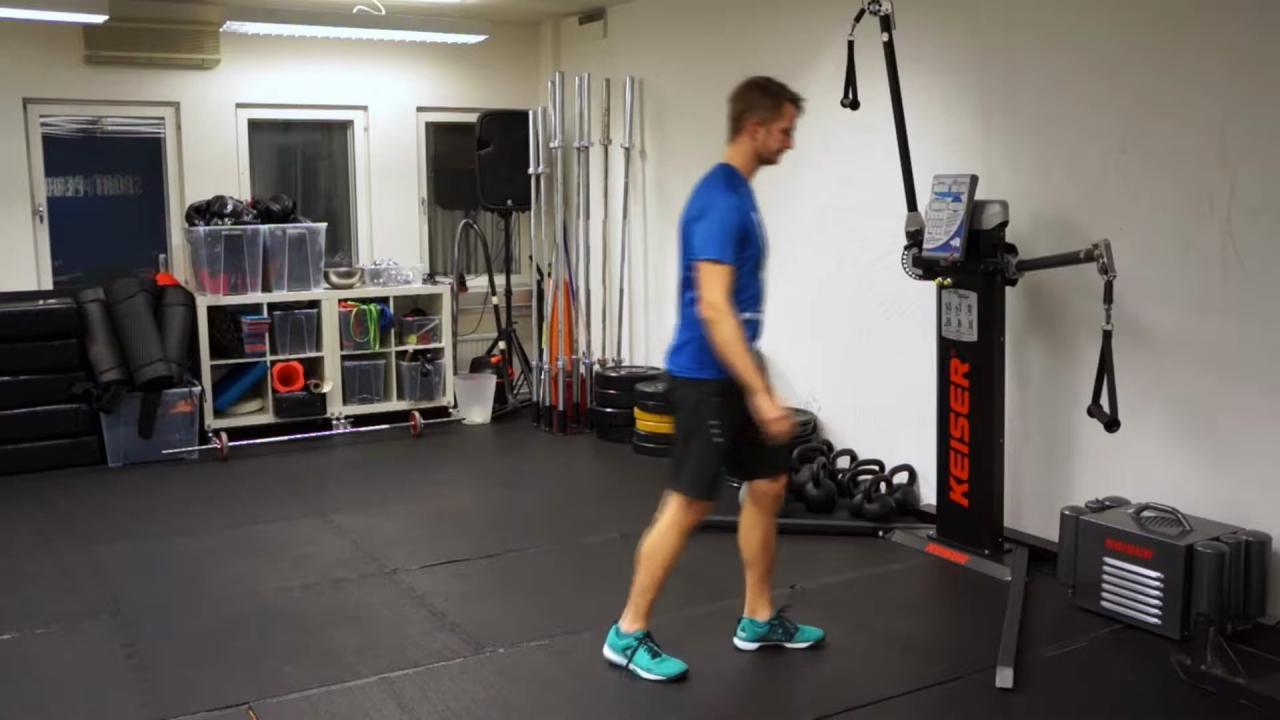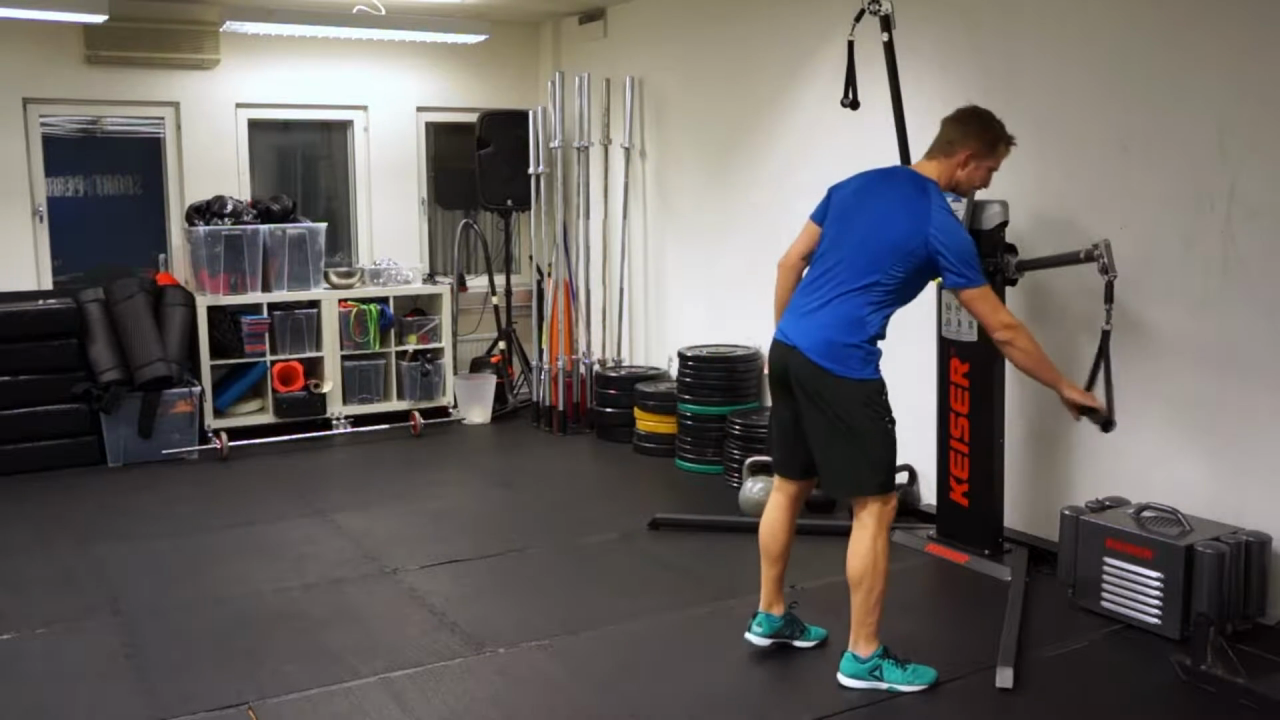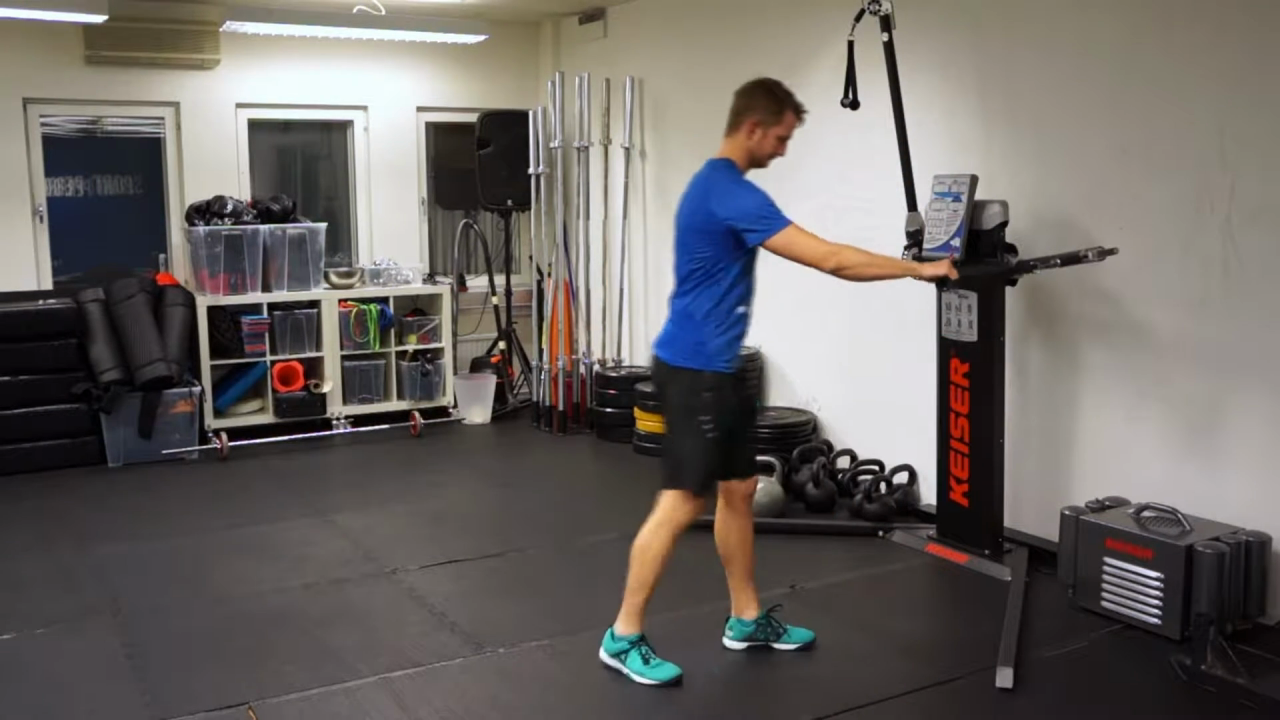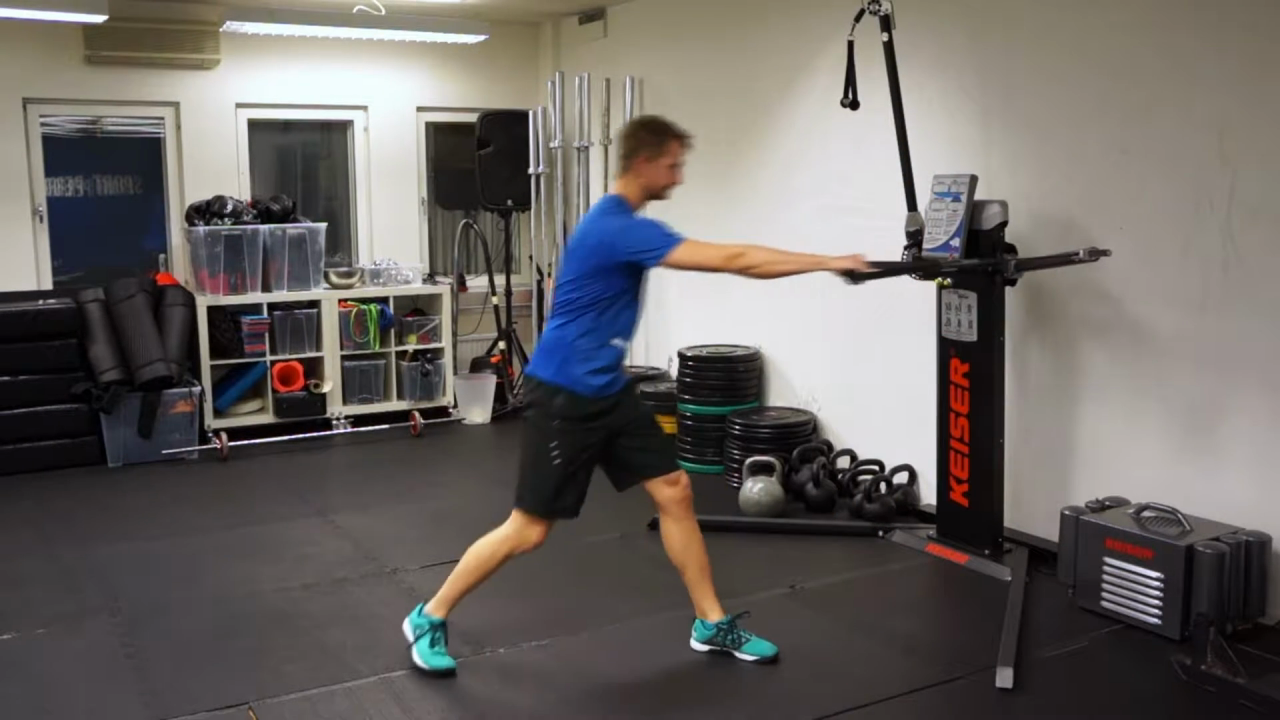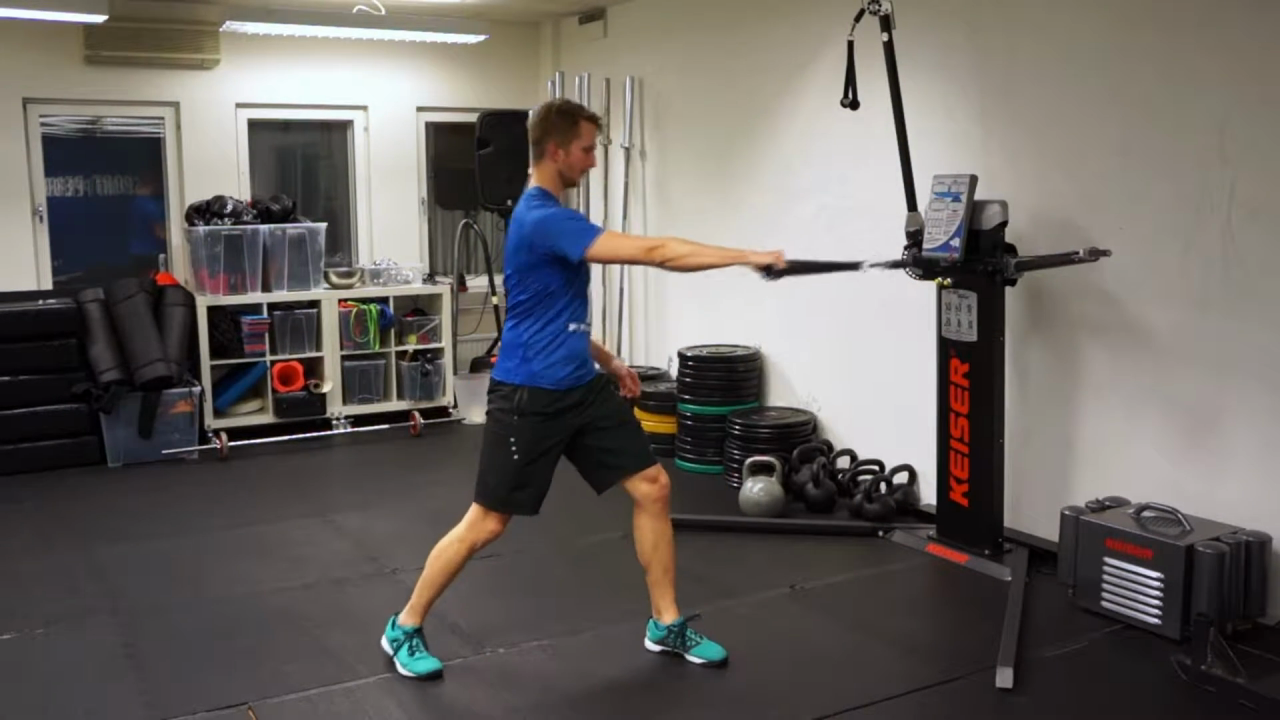
dt=1s
person 1, frame 1
left shoulder: (738, 193)
right shoulder: (720, 199)
right elbow: (714, 307)
right wrist: (759, 393)
left hip: (733, 371)
right hip: (707, 377)
left knee: (769, 487)
right knee: (687, 506)
left ankle: (759, 619)
right ankle: (629, 632)
person 1, frame 2
left shoulder: (854, 186)
right shoulder: (939, 226)
left elbow: (790, 262)
right elbow: (1003, 329)
right wrist: (1065, 387)
left hip: (789, 350)
right hip: (842, 367)
left knee: (788, 486)
right knee: (875, 508)
left ankle: (769, 616)
right ankle: (863, 656)
person 1, frame 3
left shoulder: (714, 184)
right shoulder: (733, 194)
right elbow: (829, 259)
right wrist: (917, 269)
left hip: (711, 362)
right hip: (696, 367)
left knee: (740, 490)
right knee: (681, 504)
left ankle: (748, 618)
right ankle: (624, 635)
person 1, frame 4
left shoulder: (615, 222)
right shoulder: (621, 229)
right elbow: (733, 260)
right wrist: (826, 262)
left hip: (606, 390)
right hip: (562, 393)
left knee: (675, 493)
right knee: (529, 530)
left ankle: (712, 625)
right ankle: (428, 619)
person 1, frame 5
left shoulder: (553, 216)
right shoulder: (543, 220)
right elbow: (651, 252)
left wrist: (608, 361)
right wrist: (746, 256)
left hip: (581, 385)
right hip: (529, 394)
left knee: (652, 488)
right knee: (486, 523)
left ankle: (666, 625)
right ankle: (404, 628)
